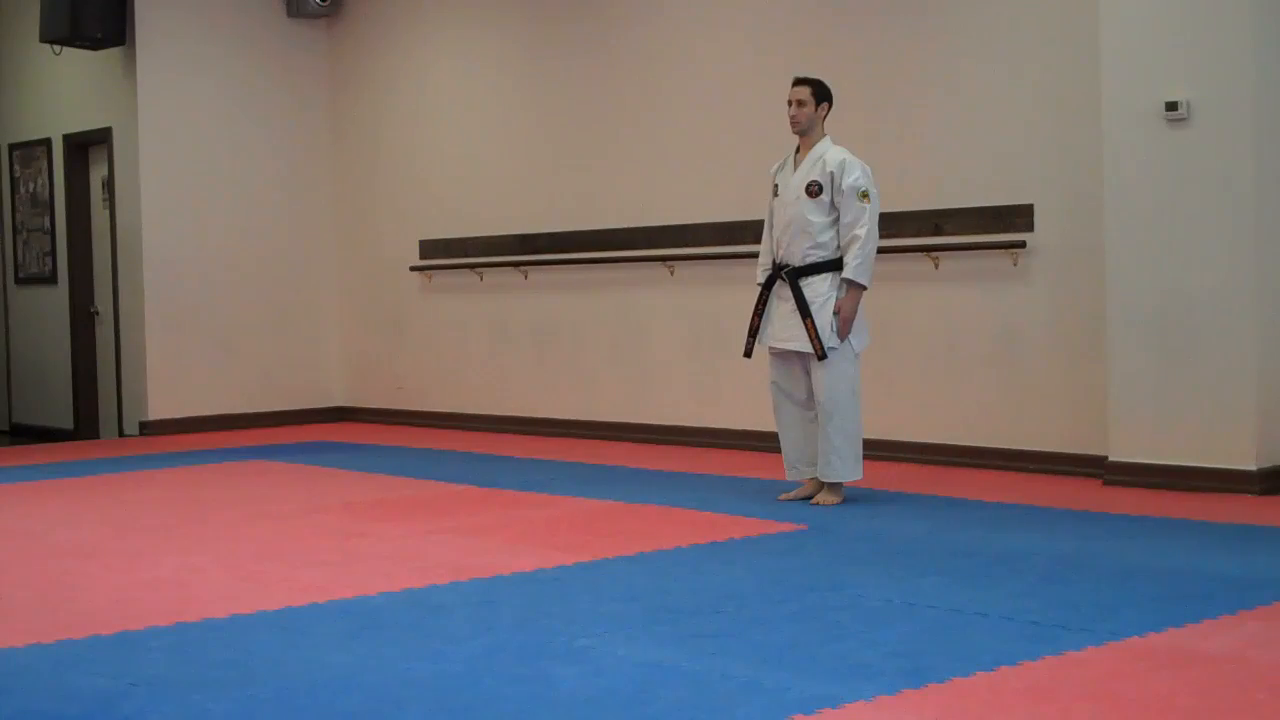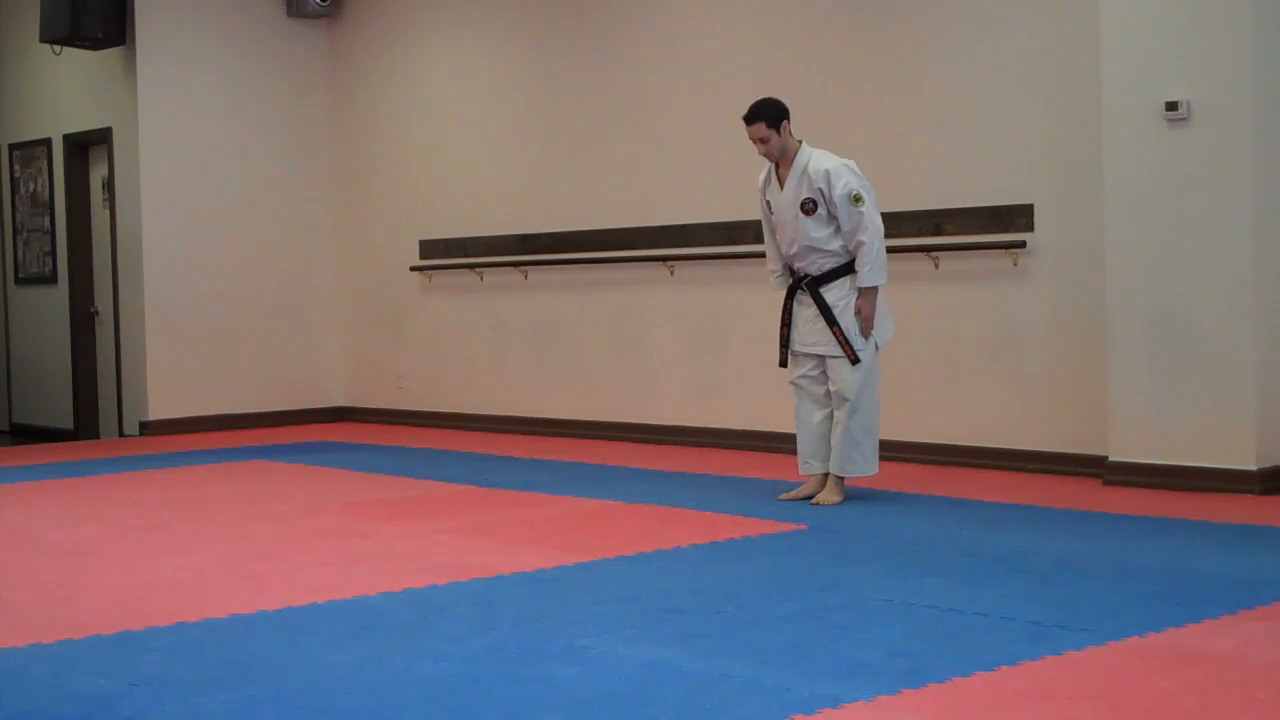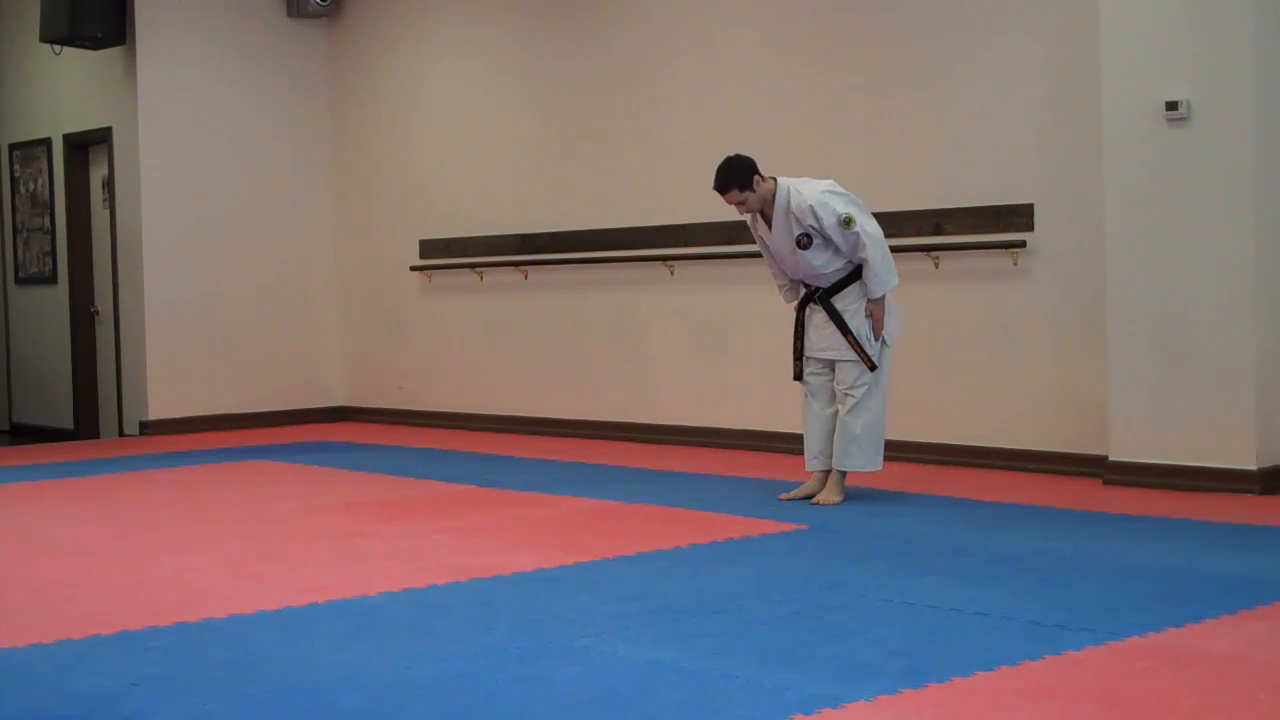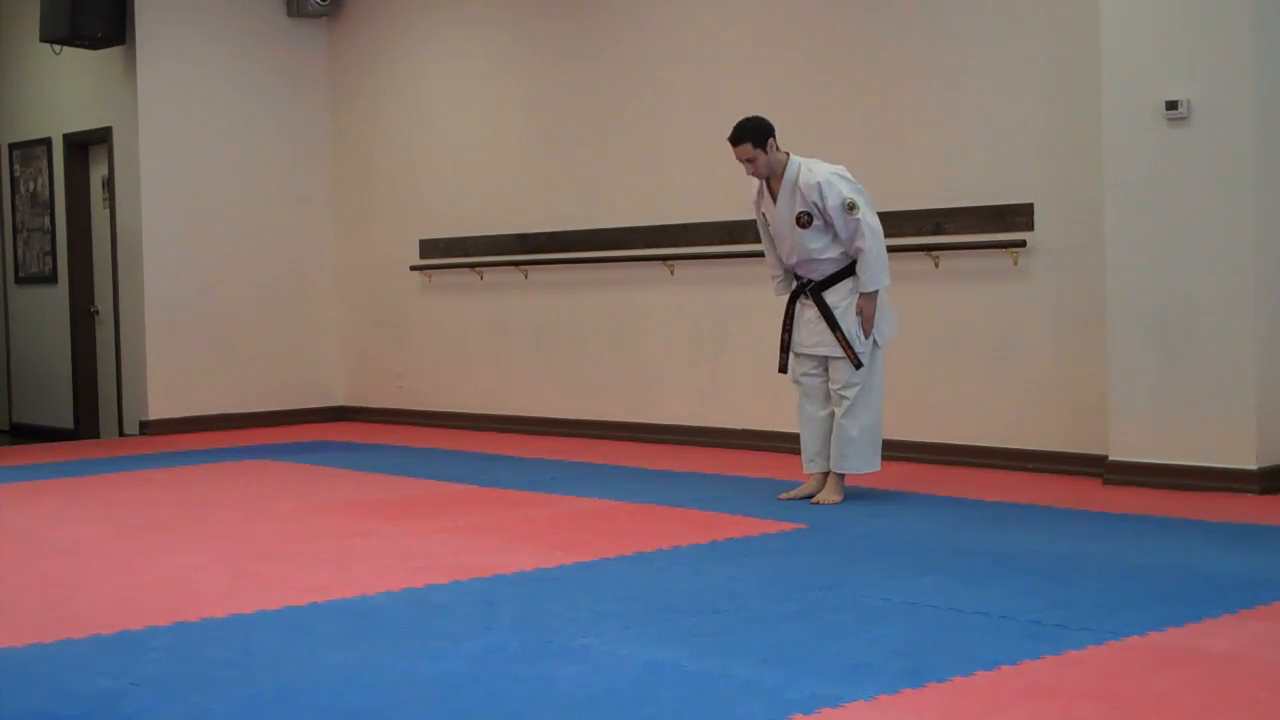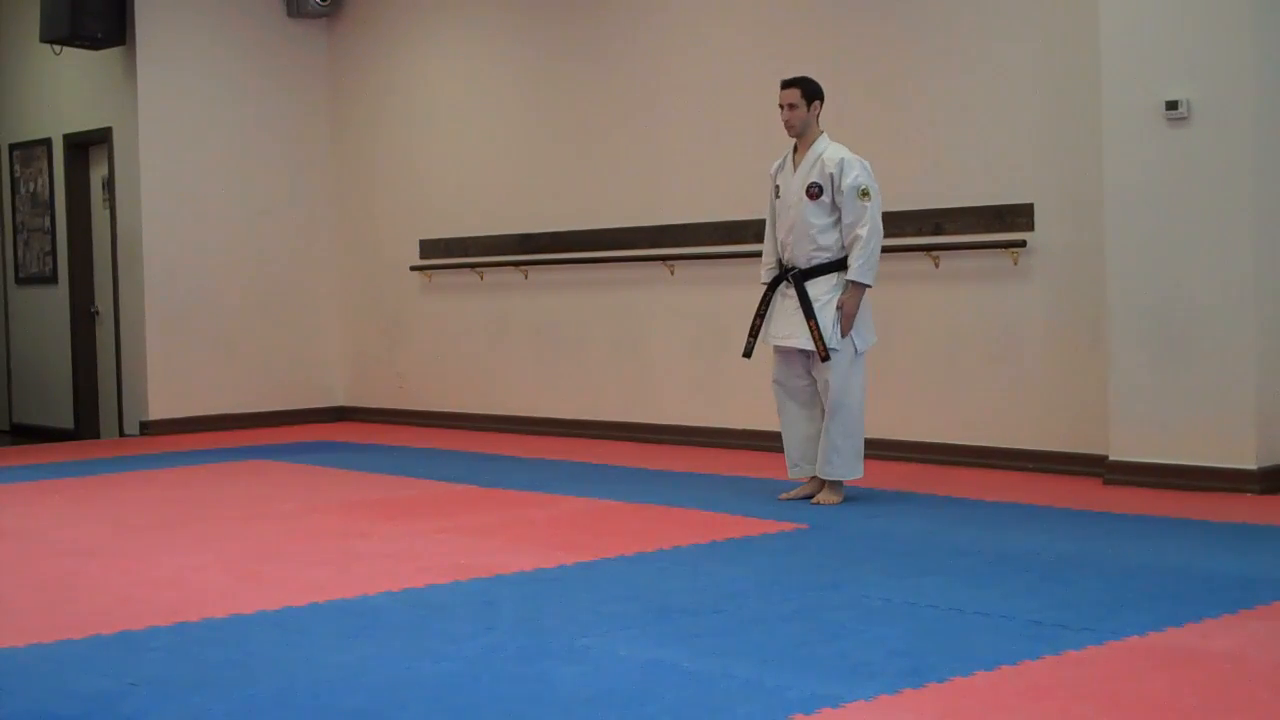
dt=0.7s
person 1, frame 1
left shoulder: (843, 165)
right shoulder: (781, 170)
left elbow: (862, 235)
left wrist: (851, 295)
right wrist: (766, 287)
left hip: (825, 292)
right hip: (784, 294)
left knee: (832, 391)
right knee: (789, 392)
left ankle: (834, 482)
right ankle: (810, 477)
person 1, frame 2
left shoulder: (831, 170)
right shoulder: (766, 181)
left elbow: (868, 233)
left wrist: (868, 294)
right wrist: (786, 292)
left hip: (844, 294)
right hip: (805, 297)
left knee: (850, 388)
right knee: (808, 388)
left ankle: (838, 479)
right ankle: (816, 474)
person 1, frame 3
left shoulder: (812, 200)
right shoulder: (756, 217)
left elbow: (869, 240)
left wrist: (877, 299)
right wrist: (800, 302)
left hip: (857, 296)
right hip: (818, 303)
left knee: (855, 386)
right knee: (816, 388)
left ankle: (837, 478)
right ankle: (819, 474)
person 1, frame 4
left shoulder: (822, 181)
right shoulder: (762, 194)
left elbow: (868, 235)
left wrist: (869, 296)
right wrist: (790, 295)
left hip: (849, 296)
right hip: (809, 300)
left knee: (850, 388)
right knee: (810, 389)
left ankle: (837, 478)
right ankle: (817, 475)
person 1, frame 5
left shoulder: (843, 163)
right shoulder: (780, 169)
left elbow: (866, 231)
left wrist: (854, 292)
right wrist: (770, 285)
left hip: (831, 292)
right hip: (790, 293)
left knee: (836, 389)
right knee: (791, 387)
left ankle: (834, 480)
right ankle: (810, 475)
